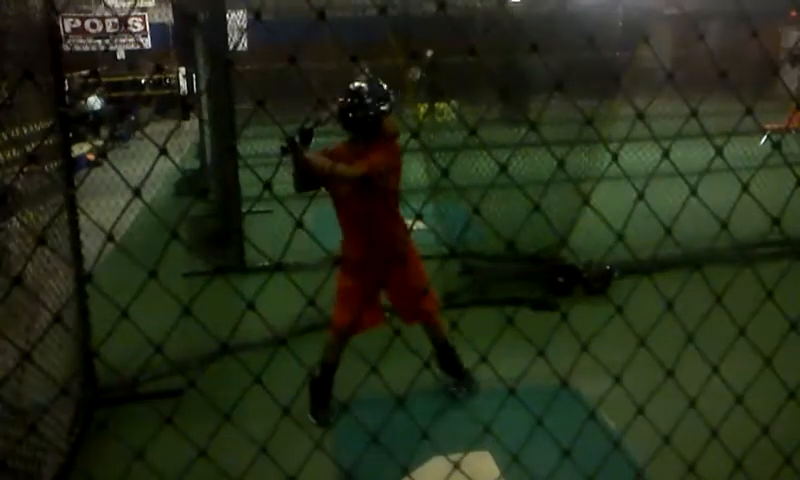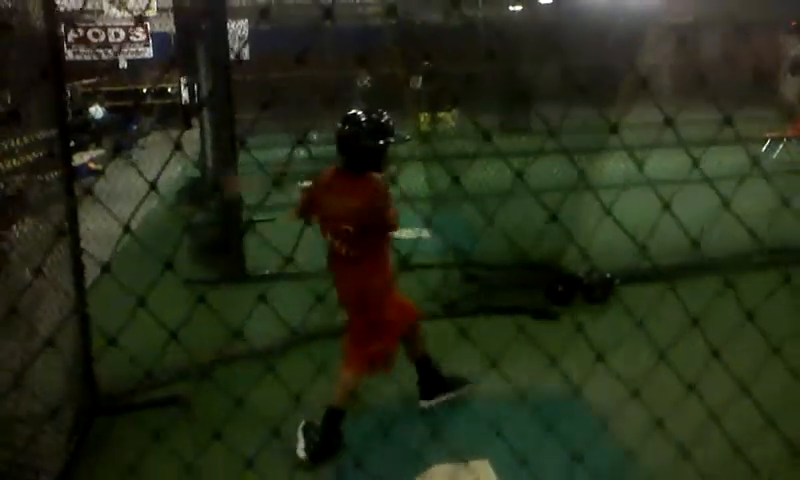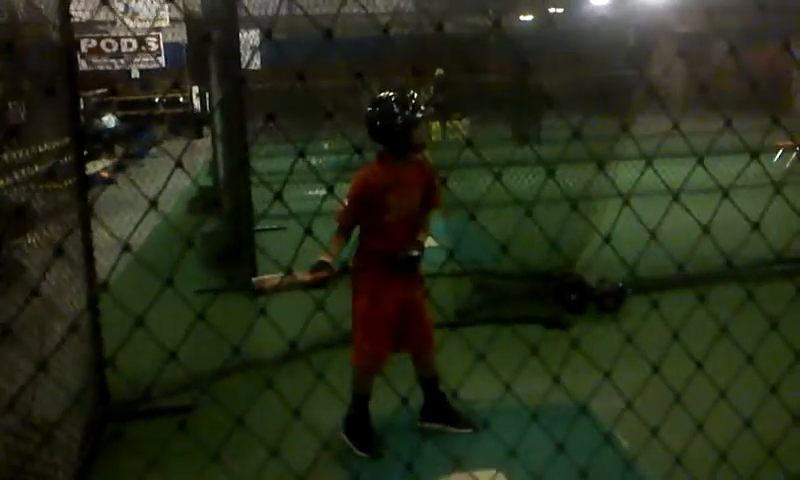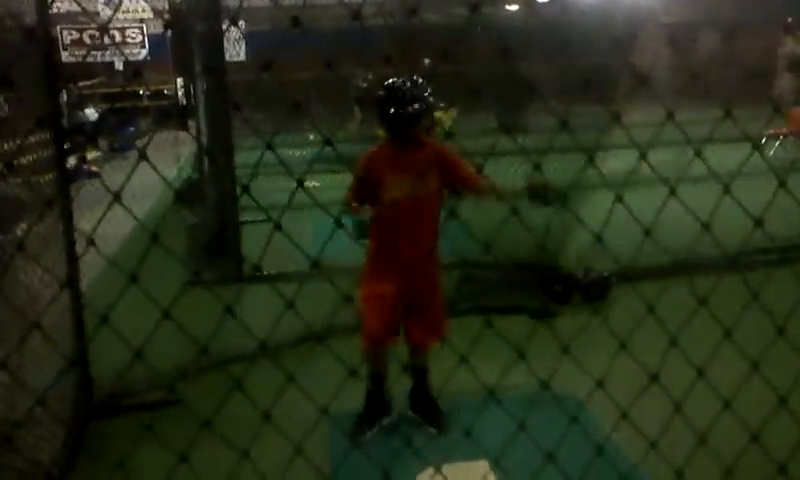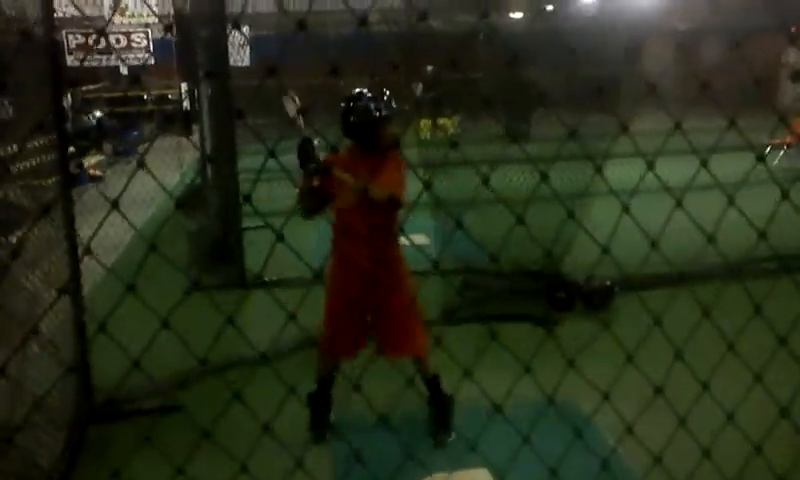
dt=1s
person 1, frame 1
left shoulder: (389, 149)
right shoulder: (334, 155)
left elbow: (354, 174)
left wrist: (306, 158)
right wrist: (302, 156)
left hip: (396, 252)
right hip: (357, 258)
left knee: (428, 311)
right knee: (342, 326)
left ankle: (451, 364)
right ankle: (321, 388)
person 1, frame 2
left shoulder: (324, 182)
right shoulder: (375, 188)
left elbow: (304, 213)
right elbow: (390, 224)
left hip: (347, 276)
right hip: (369, 282)
left knee: (406, 318)
right knee: (361, 356)
left ankle: (430, 382)
right ankle: (326, 434)
person 1, frame 3
left shoulder: (422, 169)
right shoulder: (369, 179)
right elbow: (345, 226)
left wrist: (418, 245)
right wrist: (328, 259)
left hip: (408, 271)
right hip: (374, 275)
left knee: (422, 340)
right knee: (370, 352)
left ankle: (435, 406)
right ankle: (357, 420)
person 1, frame 4
left shoulder: (436, 153)
right shoulder: (375, 159)
left elbow: (476, 184)
right elbow: (352, 200)
left wrist: (523, 191)
right wrist: (363, 213)
left hip: (424, 261)
right hip: (385, 263)
left knee: (421, 333)
right knee: (375, 335)
left ankle: (421, 395)
right ankle: (377, 400)
person 1, frame 5
left shoulder: (392, 160)
right shoulder: (335, 163)
left elbow: (383, 196)
right elbow: (307, 211)
left wrist: (336, 174)
right wrist: (309, 171)
left hip: (388, 266)
right hip: (347, 268)
left knee: (411, 337)
right knee: (334, 340)
left ankle: (438, 400)
right ankle: (321, 402)
